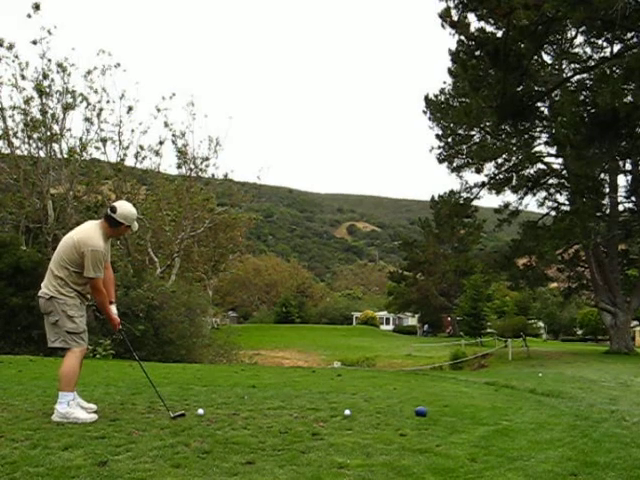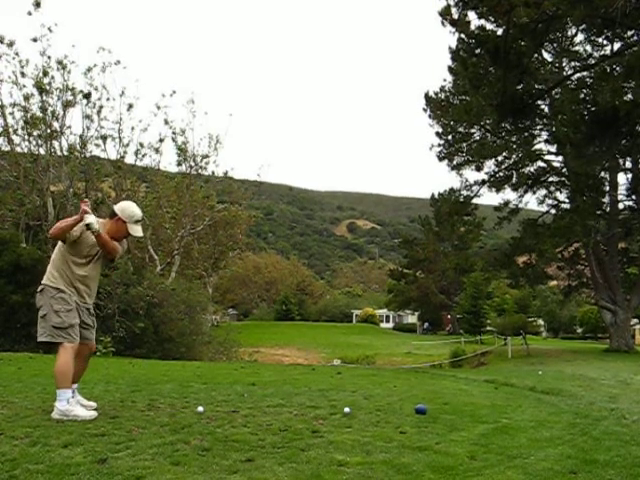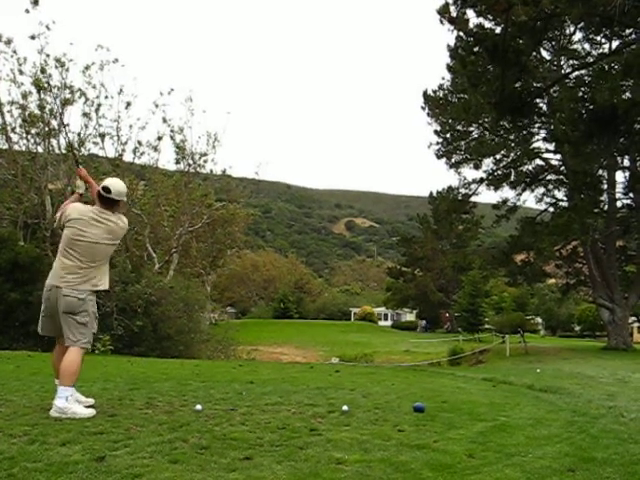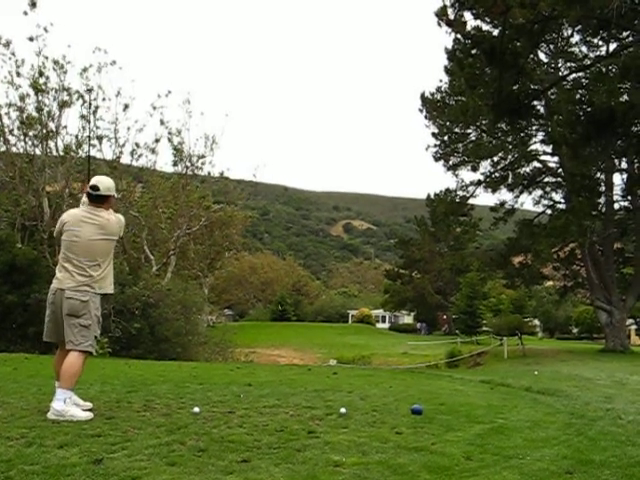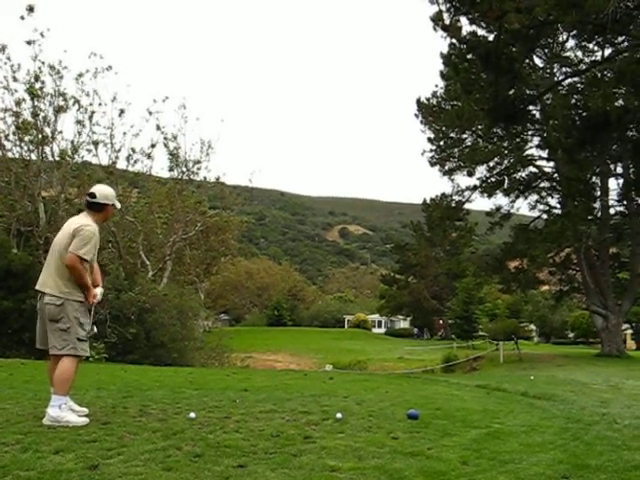
dt=1s
person 1, frame 1
left shoulder: (99, 229)
right shoulder: (94, 244)
left elbow: (107, 270)
right elbow: (96, 288)
left wrist: (113, 305)
right wrist: (110, 317)
left hip: (69, 296)
right hip: (61, 297)
left knee: (79, 348)
right knee: (75, 349)
left ankle: (70, 398)
right ankle: (63, 408)
person 1, frame 2
left shoulder: (119, 243)
right shoulder: (83, 224)
left elbow: (108, 248)
right elbow: (54, 233)
left wrist: (94, 228)
right wrist: (79, 218)
left hip: (82, 298)
right hip: (58, 291)
left knee: (87, 347)
right knee: (69, 345)
left ankle: (70, 395)
right ankle: (63, 405)
person 1, frame 3
left shoulder: (75, 212)
right shoulder: (120, 224)
left elbow: (59, 217)
right elbow: (107, 207)
left wrist: (78, 191)
right wrist: (89, 181)
left hip: (54, 287)
right hip: (79, 293)
left knee: (62, 341)
right knee: (77, 344)
left ankle: (65, 391)
right ankle: (62, 402)
person 1, frame 4
left shoulder: (70, 216)
right shoulder: (116, 222)
right wrist: (95, 204)
left hip: (59, 289)
right hip: (83, 294)
left knee: (65, 346)
right knee: (79, 348)
left ankle: (64, 395)
right ankle: (60, 404)
person 1, frame 5
left shoulder: (77, 220)
right shoulder: (89, 229)
right elbow: (71, 262)
left wrist: (97, 287)
right wrist: (88, 288)
left hip: (50, 294)
right hip: (66, 298)
left knee: (58, 352)
right knee: (71, 353)
left ankle: (60, 401)
right ankle: (56, 410)
